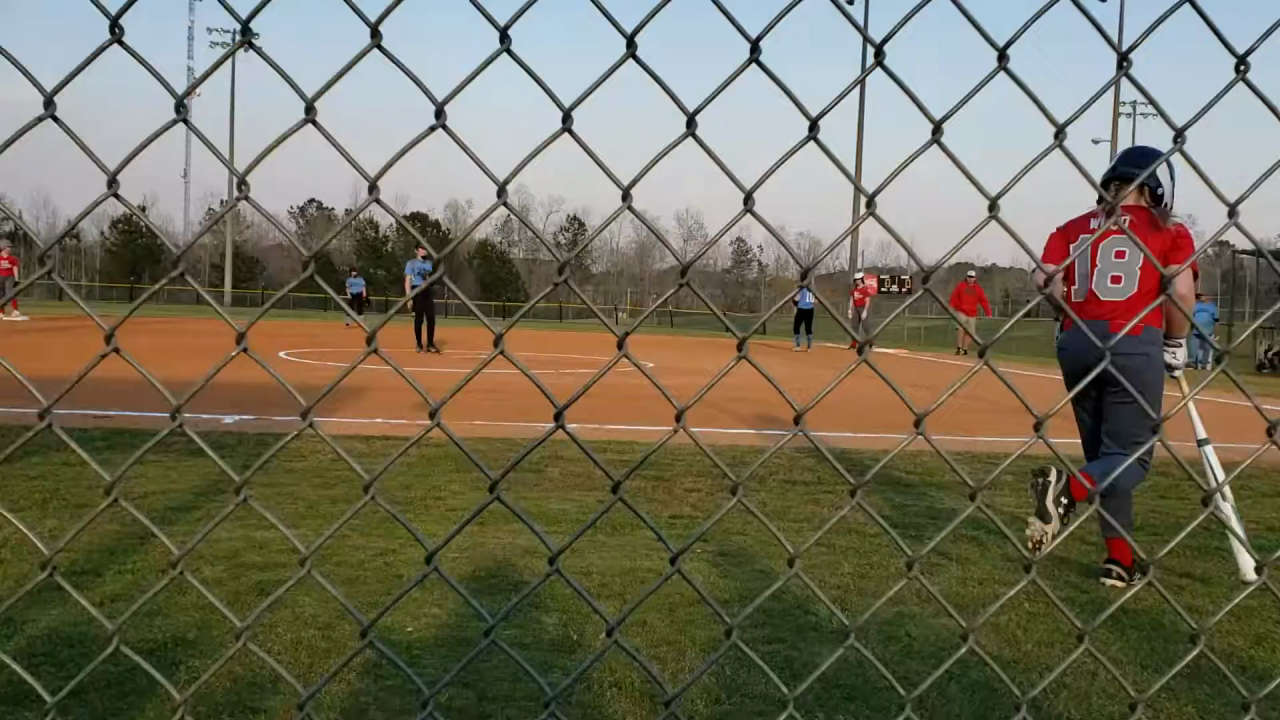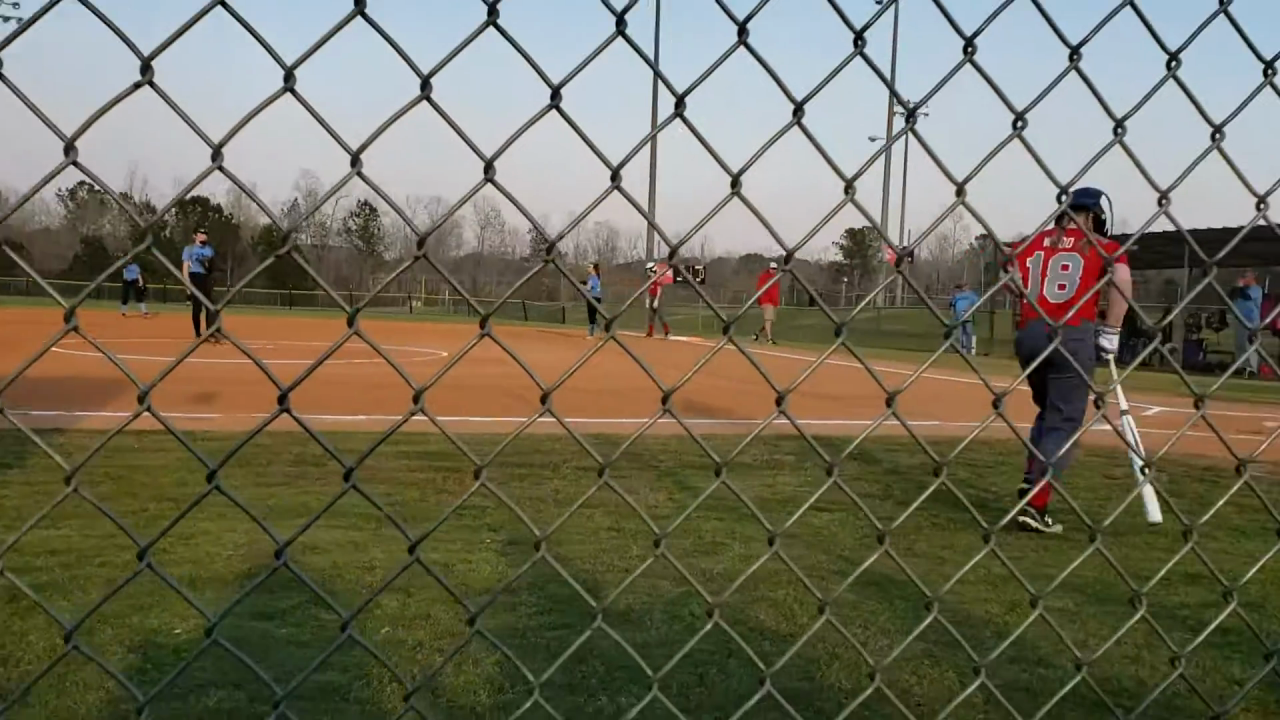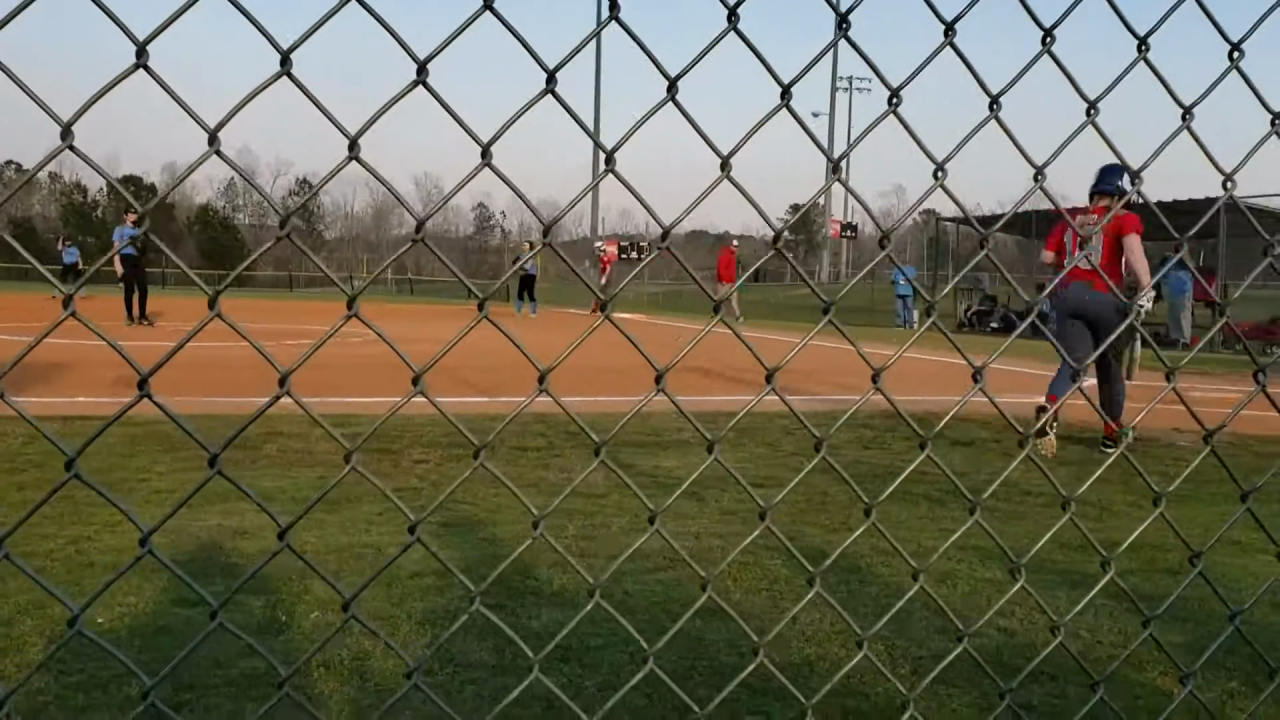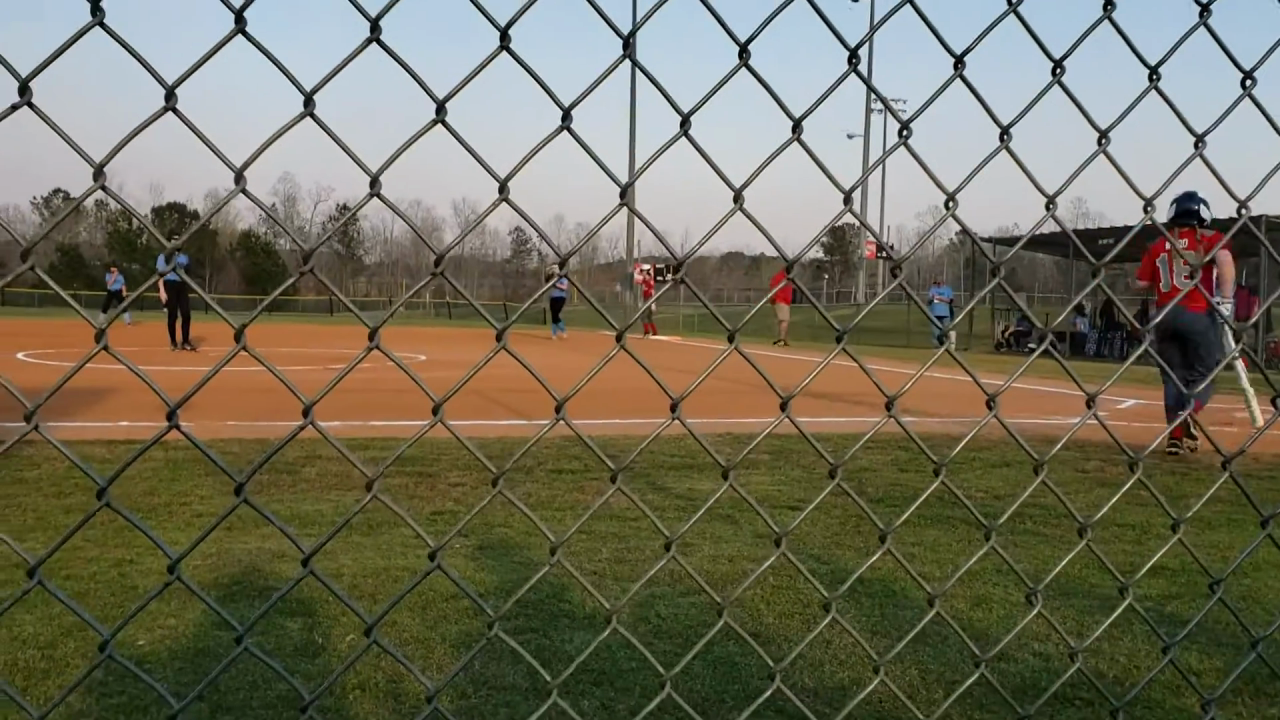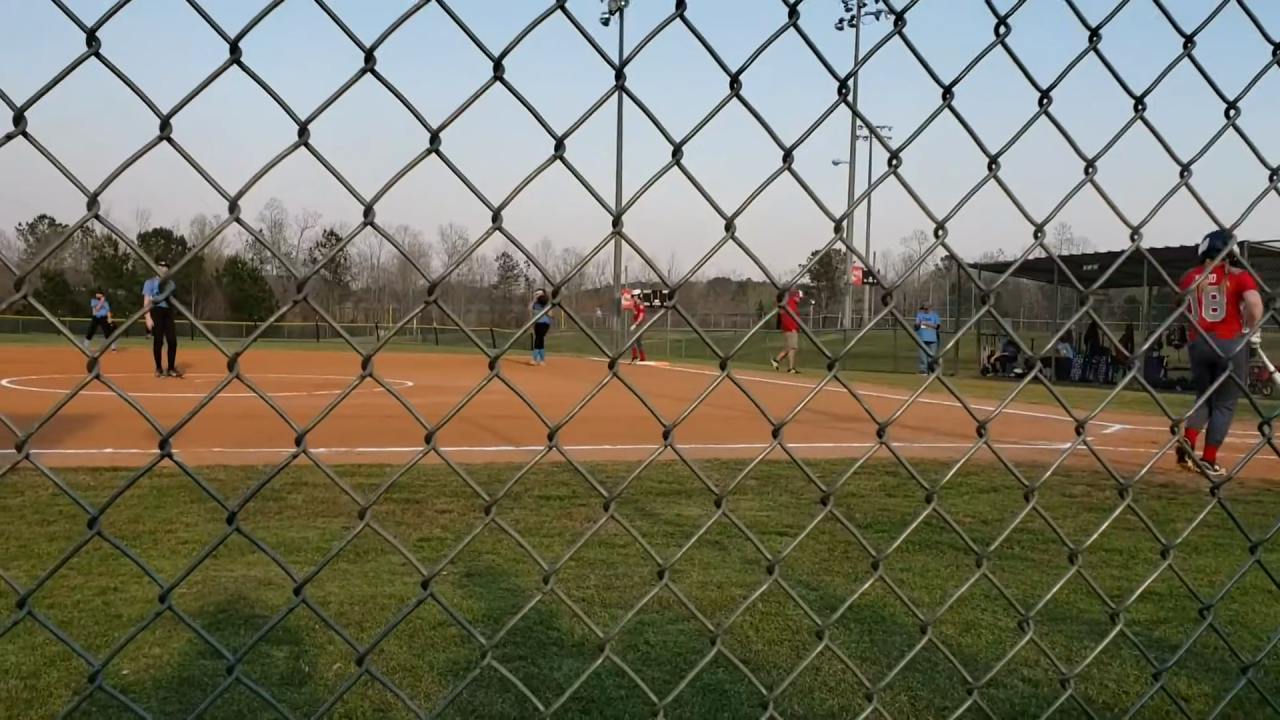
dt=0.5s
person 1, frame 1
left shoulder: (1074, 228)
right shoulder: (1168, 230)
left elbow: (1046, 279)
right elbow: (1181, 290)
right wrist: (1178, 342)
left hip: (1076, 343)
right hip: (1134, 347)
left knee: (1103, 450)
right knee: (1128, 460)
left ankle: (1122, 562)
right ankle: (1067, 488)
person 1, frame 2
left shoulder: (1032, 242)
right shoulder: (1106, 247)
right elbow: (1122, 281)
left wrist: (1036, 301)
right wrist: (1111, 329)
left hip: (1029, 335)
right hip: (1073, 337)
left knee: (1052, 411)
right knee: (1063, 425)
left ankle: (1034, 477)
right ankle: (1035, 506)
person 1, frame 3
left shoulder: (1071, 218)
right shoulder: (1124, 217)
left elbow: (1048, 255)
right elbow: (1134, 249)
right wrist: (1146, 291)
left hip: (1068, 296)
right hip: (1105, 298)
left knee: (1070, 368)
right knee: (1110, 368)
left ankle: (1048, 410)
right ankle: (1112, 433)
person 1, frame 4
left shoulder: (1157, 246)
right shoulder: (1210, 239)
left elbow: (1141, 283)
right elbow: (1225, 260)
right wrist: (1226, 298)
left hip: (1166, 316)
right hip: (1200, 316)
left knee: (1172, 379)
right knee: (1202, 377)
left ankle: (1175, 436)
right ankle: (1187, 416)
person 1, frame 5
left shoulder: (1190, 277)
right shoulder: (1239, 275)
left elbow: (1183, 311)
right elbow: (1254, 303)
right wrist: (1252, 330)
left hip: (1199, 344)
right hip: (1230, 344)
left knee: (1203, 398)
right knee: (1225, 403)
left ankle: (1188, 440)
right ankle: (1208, 459)
